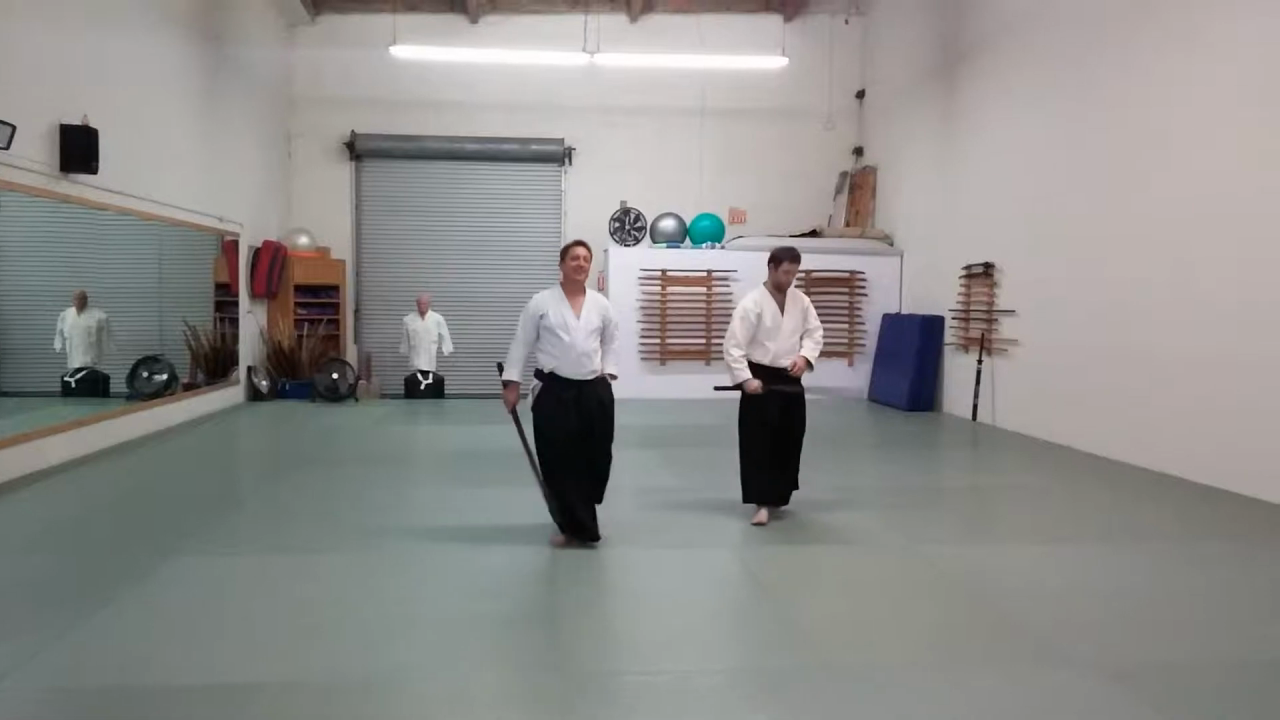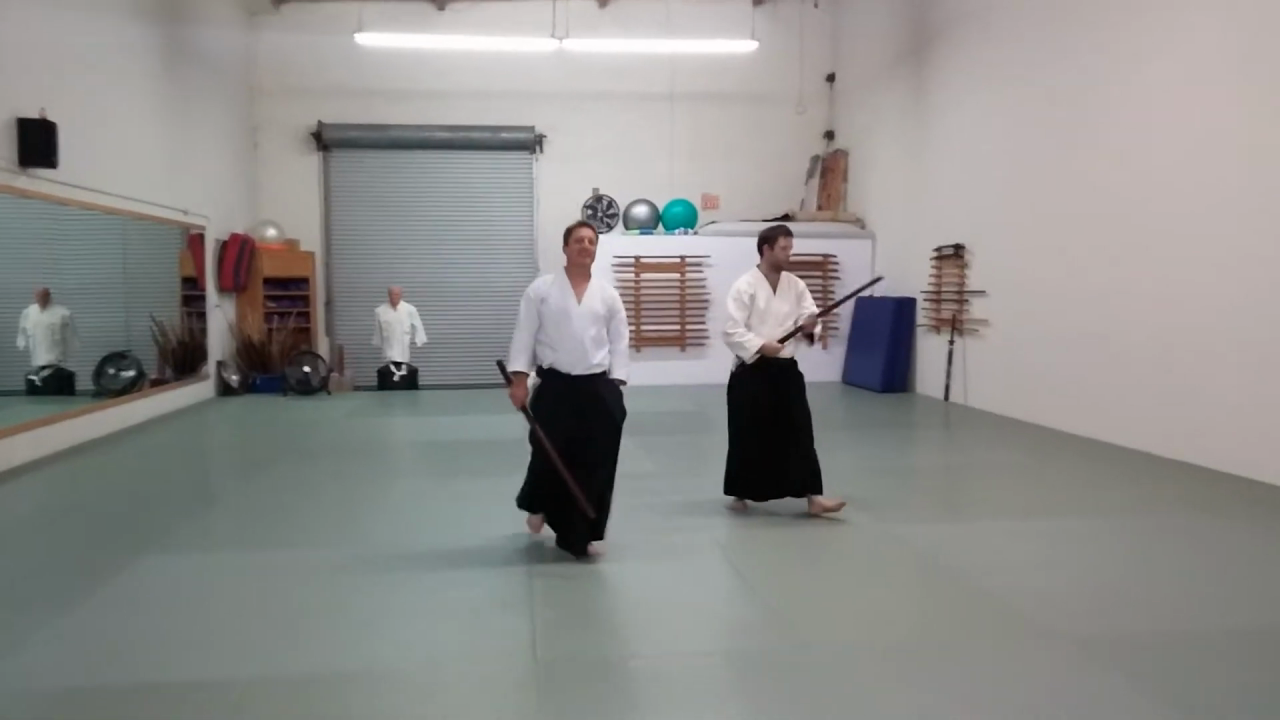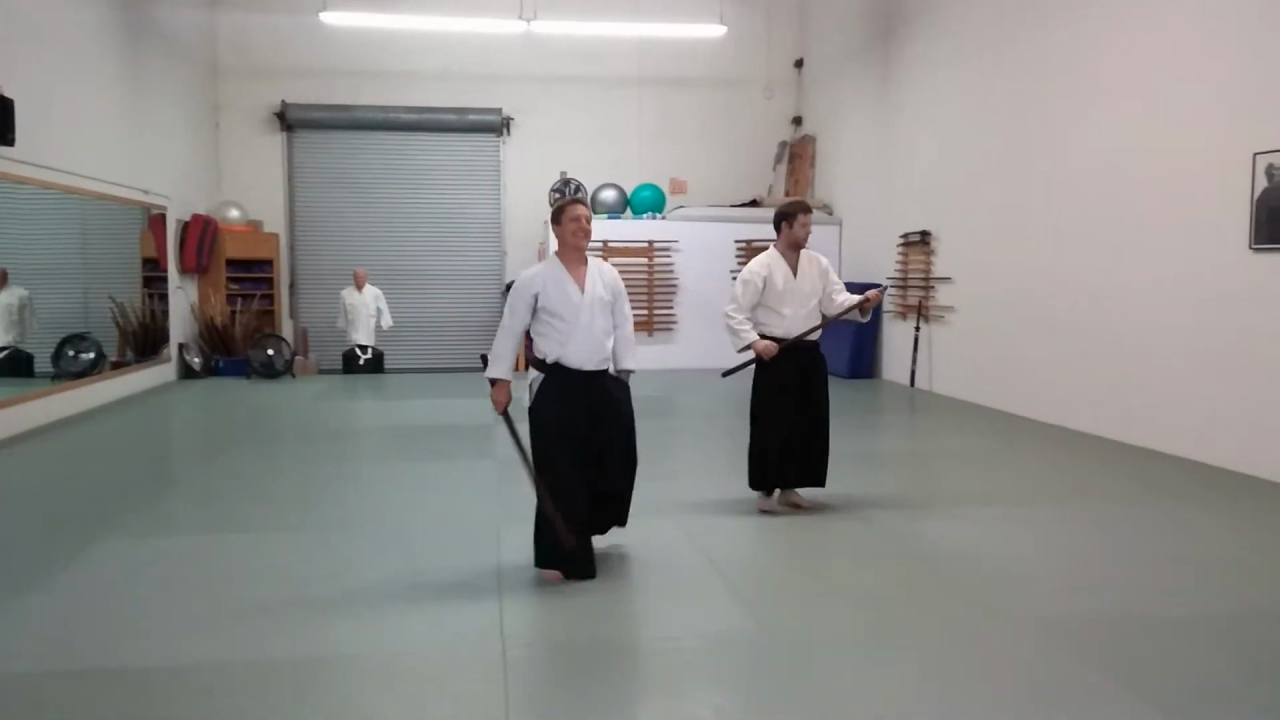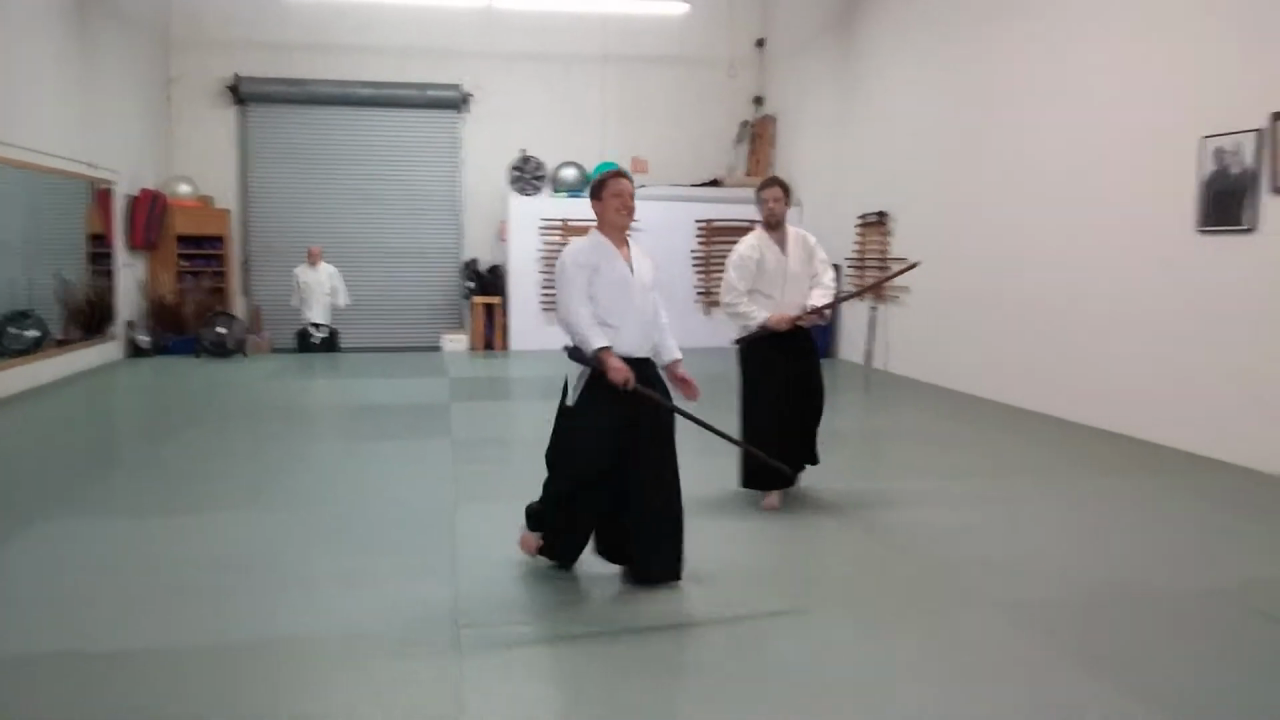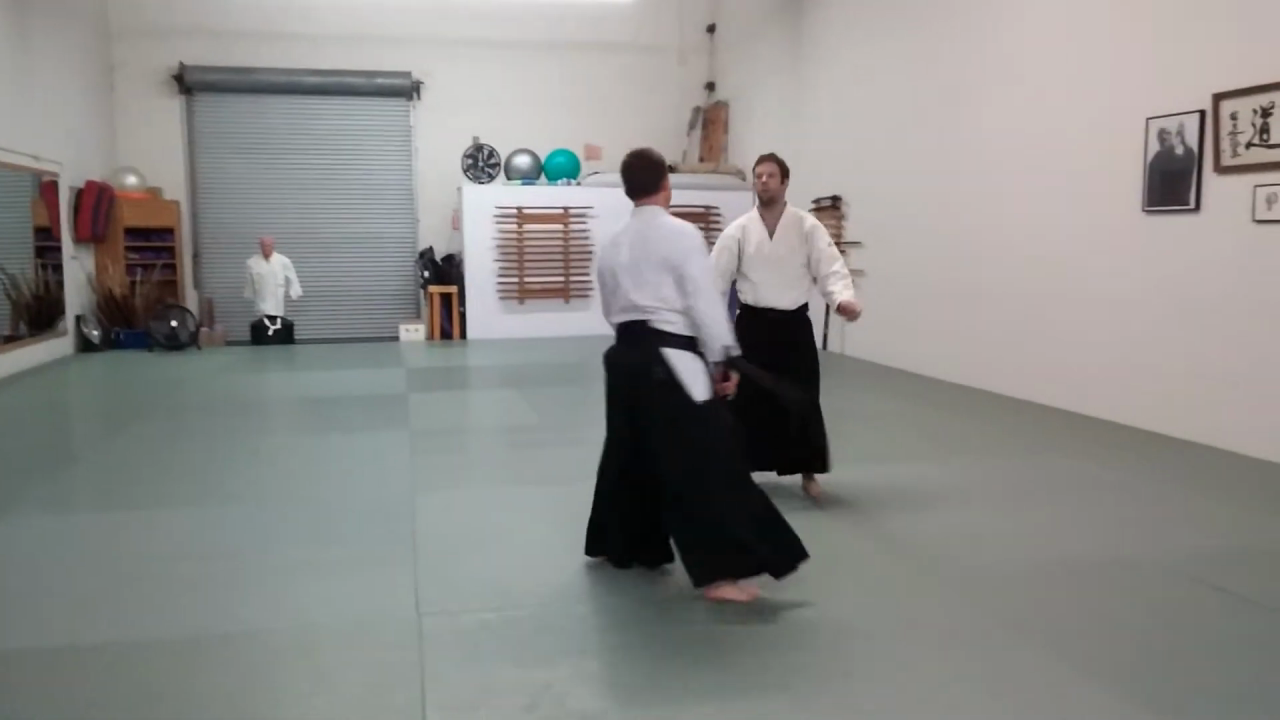
dt=0.5s
person 1, frame 1
left shoulder: (600, 304)
right shoulder: (541, 303)
left elbow: (611, 341)
right elbow: (521, 344)
left wrist: (608, 374)
right wrist: (512, 385)
left hip: (593, 390)
right hip: (555, 390)
left knee: (597, 456)
right knee: (559, 460)
left ankle: (582, 513)
right ankle: (571, 524)
person 1, frame 2
left shoulder: (607, 294)
right shoulder: (541, 289)
left elbow: (619, 340)
right elbow: (524, 335)
left wrist: (616, 382)
right wrist: (519, 378)
left hip: (597, 388)
right hip: (555, 386)
left knee: (595, 464)
right knee: (549, 458)
left ankle: (581, 536)
right ankle: (539, 506)
person 1, frame 3
left shoulder: (608, 275)
right shoulder: (534, 278)
left elbow: (622, 326)
right elbow: (510, 331)
left wrist: (624, 372)
right wrist: (501, 381)
left hip: (601, 383)
right hip: (555, 386)
left knee: (617, 463)
right knee: (561, 474)
left ankle: (587, 524)
right ankle: (559, 557)
person 1, frame 4
left shoulder: (641, 257)
right shoulder: (579, 254)
right elbow: (575, 312)
left wrist: (673, 363)
right wrist: (606, 356)
left hip: (642, 374)
right hip: (598, 378)
left knee: (654, 471)
right knee: (583, 464)
left ankle: (649, 561)
right ankle: (542, 526)
person 1, frame 5
left shoulder: (612, 245)
right shoulder: (681, 235)
right elbow: (706, 305)
right wrist: (723, 361)
left hip: (625, 359)
right hip: (669, 362)
left knee: (631, 455)
right knee: (706, 464)
left ankle: (615, 545)
right ankle: (723, 572)
person 2, frame 1
left shoulder: (801, 301)
right shoulder: (751, 304)
left elbow: (814, 334)
right elbow: (732, 347)
left wrist: (805, 357)
right wrist: (745, 379)
left hip: (790, 382)
right hip: (760, 382)
left knee: (788, 442)
right knee: (760, 443)
left ankle: (775, 494)
right ankle: (763, 504)
person 2, frame 2
left shoulder: (795, 286)
right shoulder: (744, 286)
left elbow: (811, 318)
right elbow: (732, 331)
left wrist: (810, 328)
right wrist: (760, 346)
left hip: (786, 371)
right hip: (752, 373)
left knee: (798, 432)
right knee: (749, 436)
left ankle: (813, 497)
right ankle: (741, 493)
person 2, frame 3
left shoulder: (819, 264)
right shoulder: (760, 268)
left elbow: (834, 300)
right elbow: (735, 312)
left wrist: (862, 301)
right wrist: (754, 341)
left hip: (809, 355)
right hip: (774, 357)
left knee: (810, 425)
right knee: (774, 424)
left ankle: (789, 487)
right ankle: (767, 489)
person 2, frame 4
left shoulder: (806, 242)
right shoulder: (747, 249)
left elbow: (824, 280)
right elbow: (731, 299)
left wrist: (816, 308)
right wrist: (765, 319)
left hip: (800, 339)
right hip: (764, 342)
left knee: (807, 407)
right knee: (765, 413)
left ankle: (786, 468)
right ankle: (770, 483)
person 2, frame 5
left shoulder: (807, 226)
right shoulder: (739, 229)
left elbow: (831, 268)
right elbow: (717, 276)
left wrist: (844, 299)
left hip: (794, 325)
right hip: (753, 324)
left knee: (801, 400)
right knee: (747, 399)
left ankle: (808, 472)
